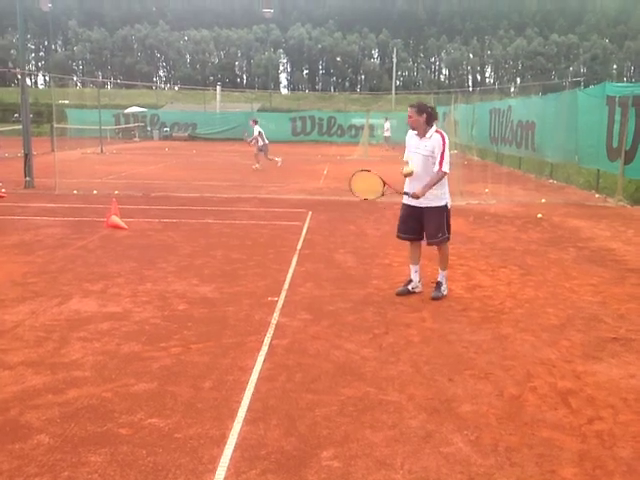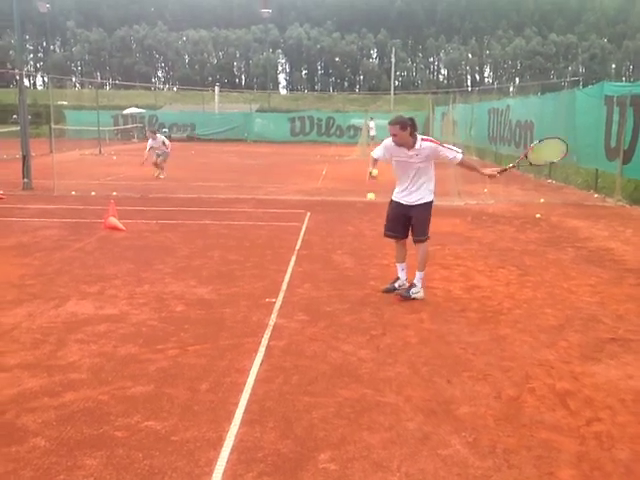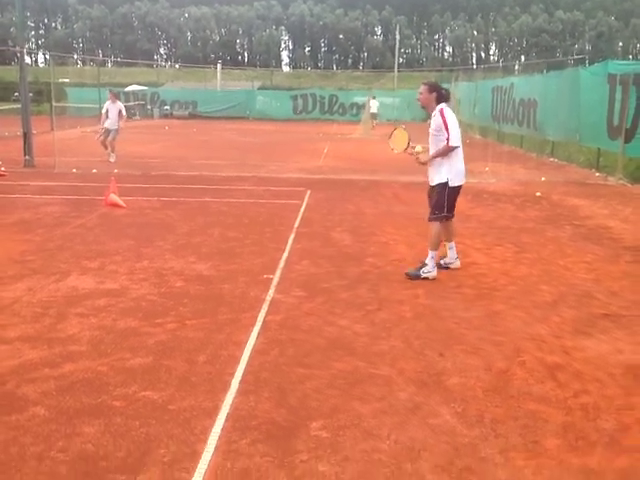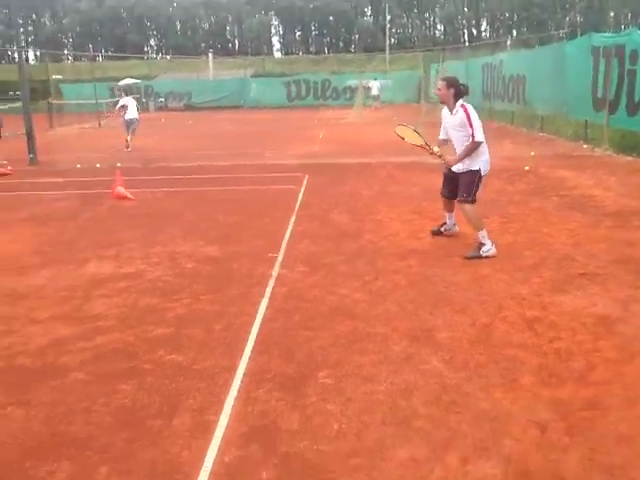
dt=1s
person 1, frame 1
left shoulder: (439, 138)
right shoulder: (410, 136)
left elbow: (442, 171)
left wrist: (424, 189)
right wrist: (406, 169)
left hip: (435, 200)
right hip: (411, 198)
left knee: (440, 241)
right knee: (413, 240)
left ankle: (442, 282)
right ankle: (415, 281)
person 1, frame 2
left shoulder: (429, 146)
right shoulder: (389, 144)
left elbow: (458, 158)
right elbow: (375, 154)
left wrist: (482, 171)
right wrist: (372, 168)
left hip: (422, 199)
right hip: (400, 198)
left knee: (420, 240)
right knee: (399, 238)
left ankle: (417, 285)
right ankle: (401, 279)
person 1, frame 3
left shoulder: (442, 113)
right shoulder: (438, 114)
left elbow: (453, 143)
left wrist: (429, 157)
right wrist: (425, 153)
left hip: (447, 176)
right hip: (441, 175)
left knee: (436, 218)
right knee: (444, 217)
left ankle: (429, 266)
right ankle: (451, 257)
person 1, frame 4
left shoulder: (466, 111)
right shoulder: (445, 112)
left elbow: (477, 140)
right elbow: (445, 137)
left wrist: (456, 159)
right wrist: (436, 148)
left hip: (474, 164)
right hip: (459, 163)
left knee: (465, 203)
right knee: (446, 195)
left ankle: (487, 245)
right ankle: (450, 225)
